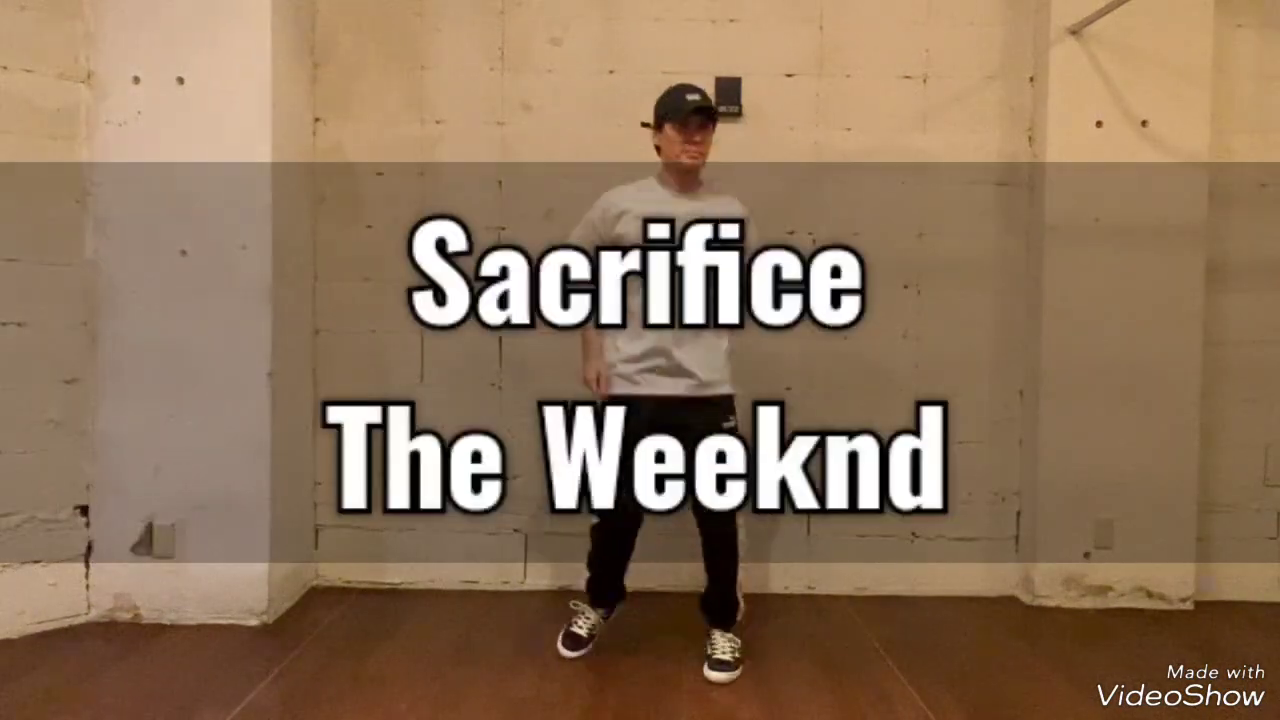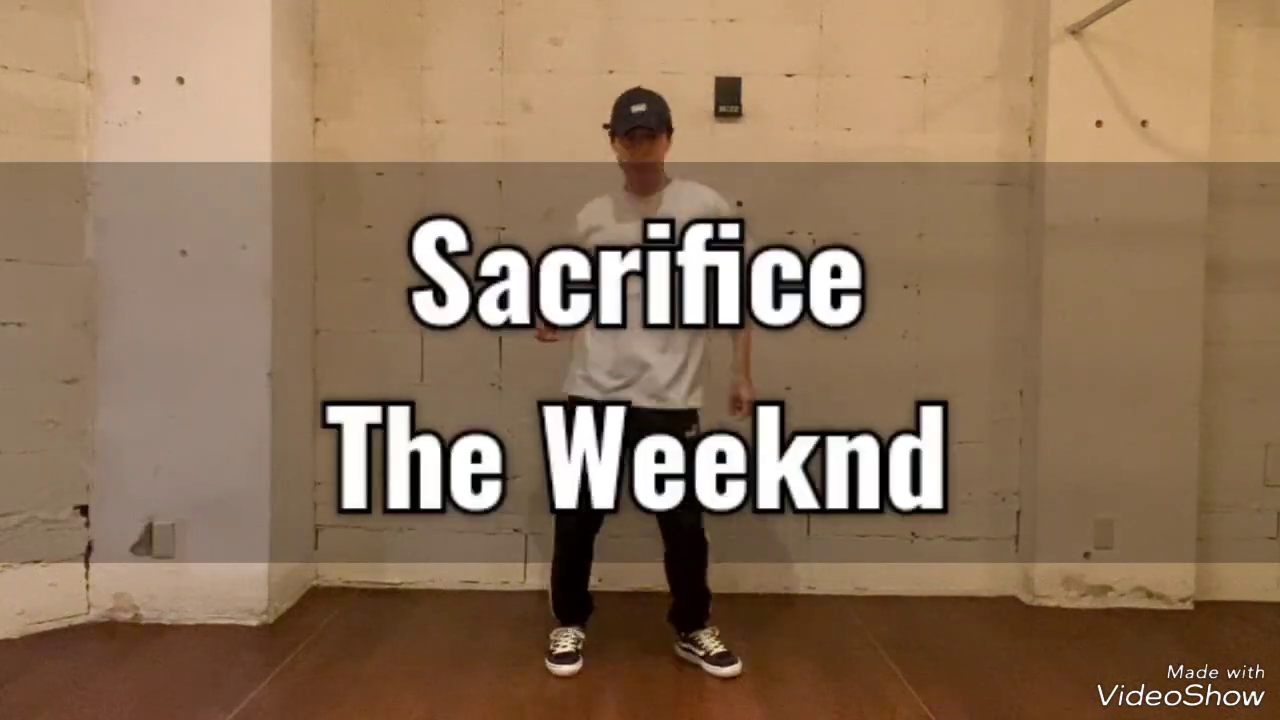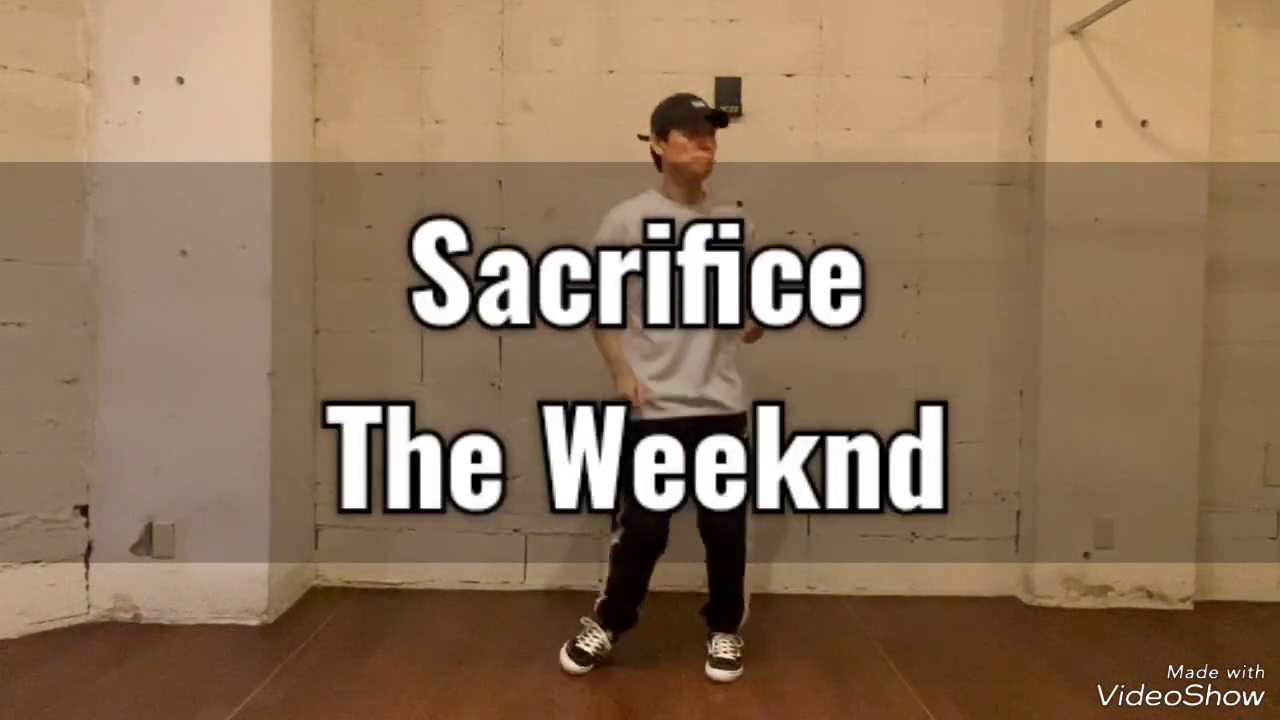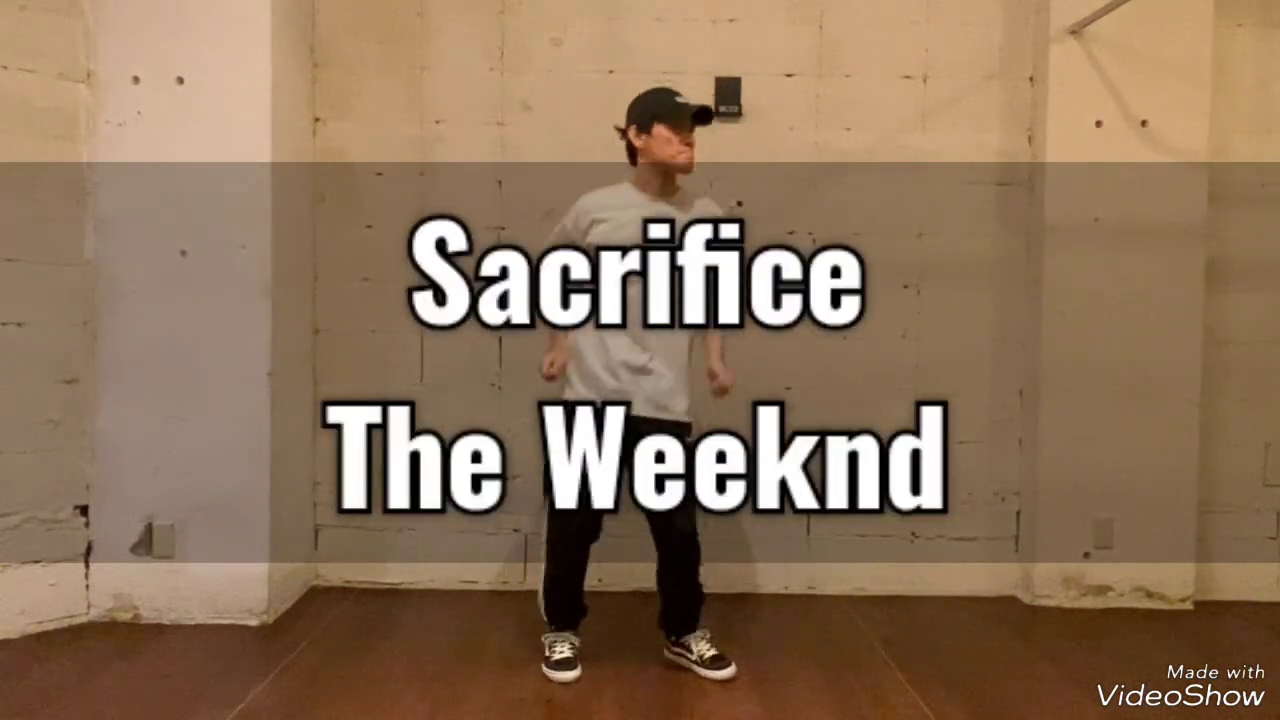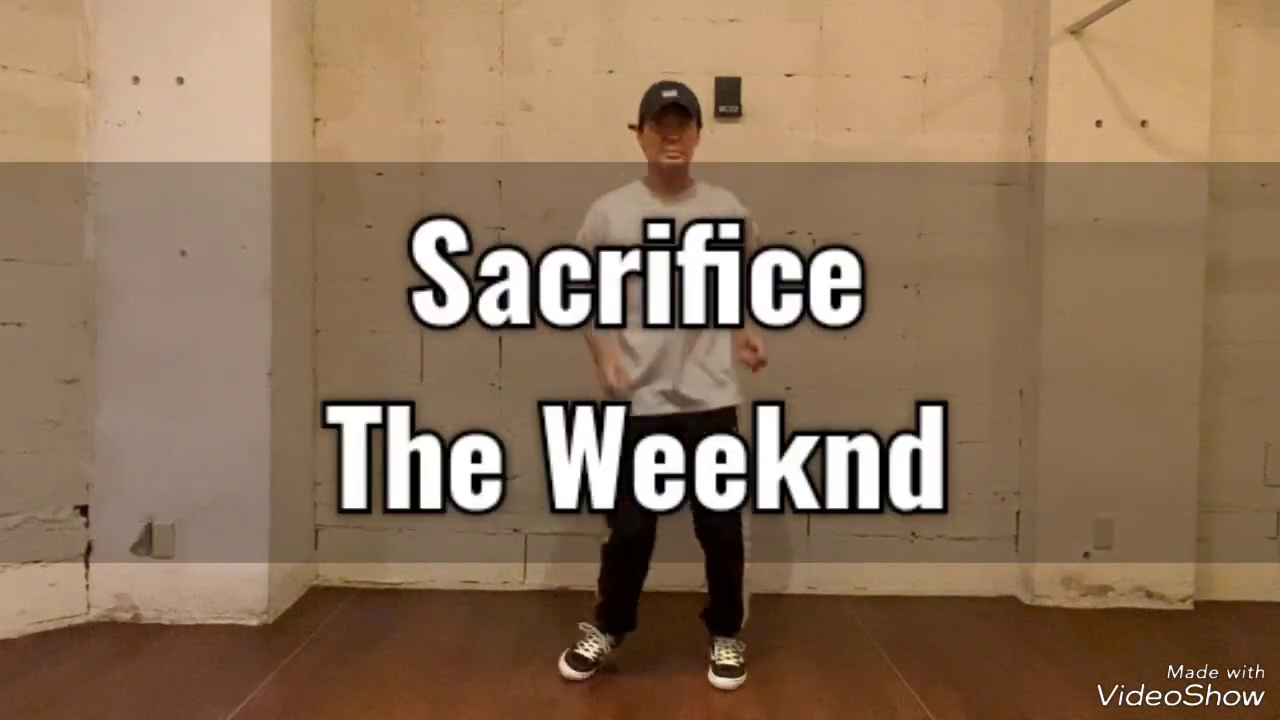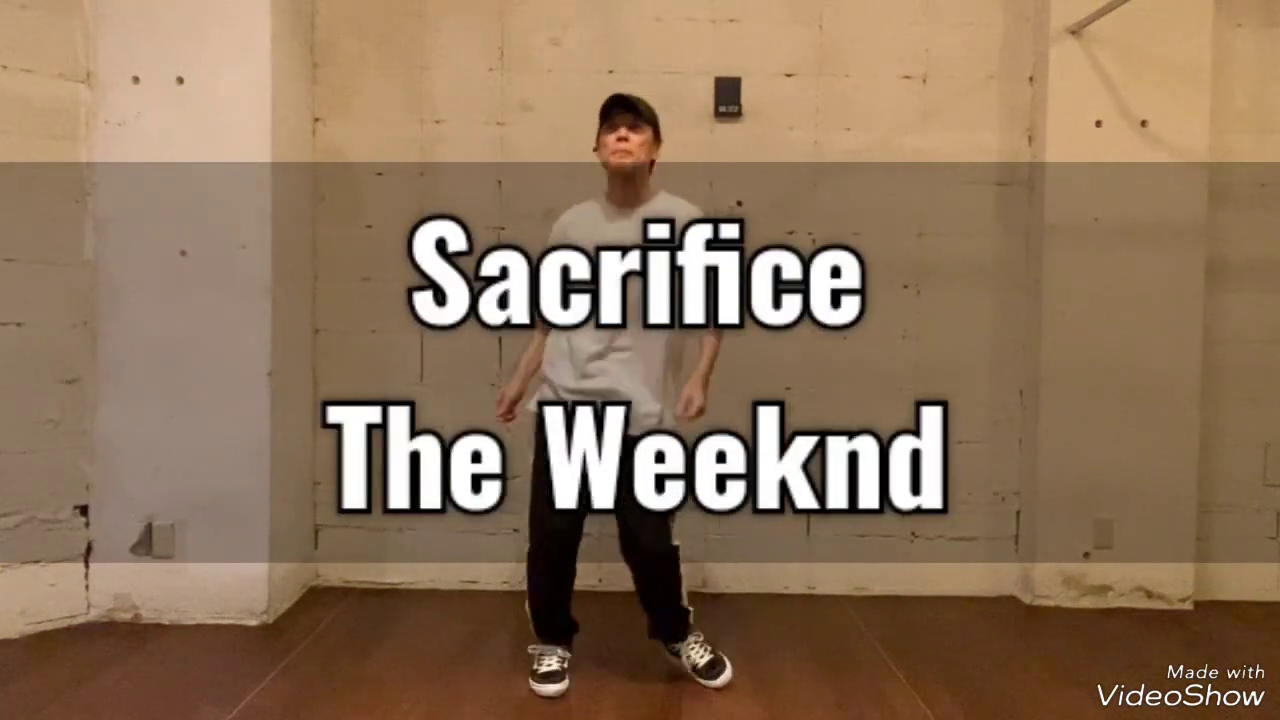
dt=0.5s
person 1, frame 1
left shoulder: (728, 211)
right shoulder: (619, 204)
right wrist: (593, 351)
left hip: (705, 388)
right hip: (632, 385)
left knee: (718, 513)
right knee: (618, 510)
left ankle: (724, 629)
right ankle: (596, 606)
person 1, frame 2
left shoulder: (707, 209)
right shoulder: (593, 216)
left wrist: (742, 373)
right wrist: (553, 317)
left hip: (669, 399)
right hip: (594, 396)
left knee: (681, 520)
right knee: (576, 518)
left ankle: (693, 628)
right ankle: (569, 623)
person 1, frame 3
left shoulder: (728, 220)
right shoulder: (628, 218)
left wrist: (748, 321)
right wrist: (623, 373)
left hip: (720, 404)
right hip: (654, 407)
left knee: (726, 530)
right knee: (643, 531)
left ankle: (724, 631)
right ankle: (604, 625)
person 1, frame 4
left shoulder: (708, 219)
right shoulder: (592, 210)
left wrist: (716, 362)
right wrist: (559, 348)
left hip: (665, 405)
right hip: (591, 398)
left knee: (676, 527)
right knee: (571, 523)
left ankle: (684, 634)
right ankle: (562, 631)
person 1, frame 5
left shoulder: (726, 209)
right shoulder: (609, 211)
left wrist: (747, 339)
right wrist: (605, 361)
left hip: (709, 400)
right hip: (637, 401)
left knee: (721, 528)
right knee: (630, 531)
left ankle: (725, 636)
right ankle: (605, 630)
person 1, frame 6
left shoulder: (686, 219)
right shoulder: (571, 224)
left wrist: (699, 381)
right wrist: (520, 380)
left hip: (641, 412)
right hip: (565, 405)
left knee: (648, 541)
right knee: (551, 534)
left ankle: (681, 636)
right ankle: (552, 643)
